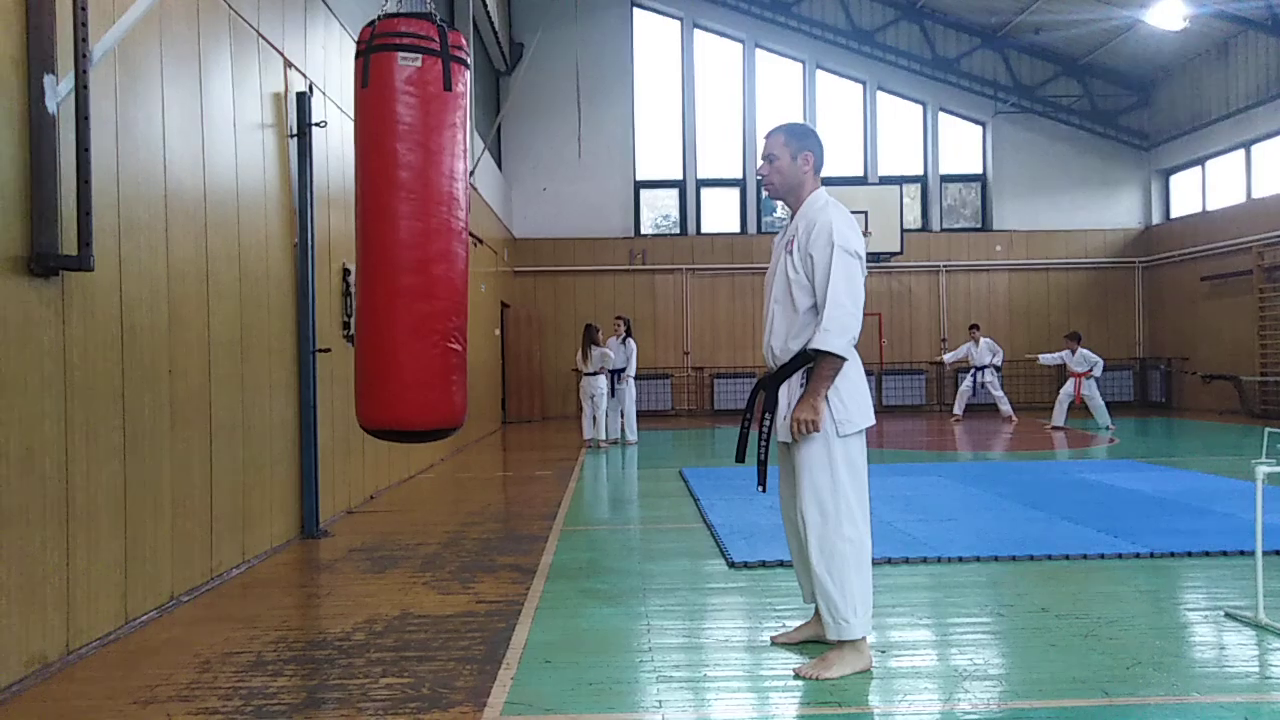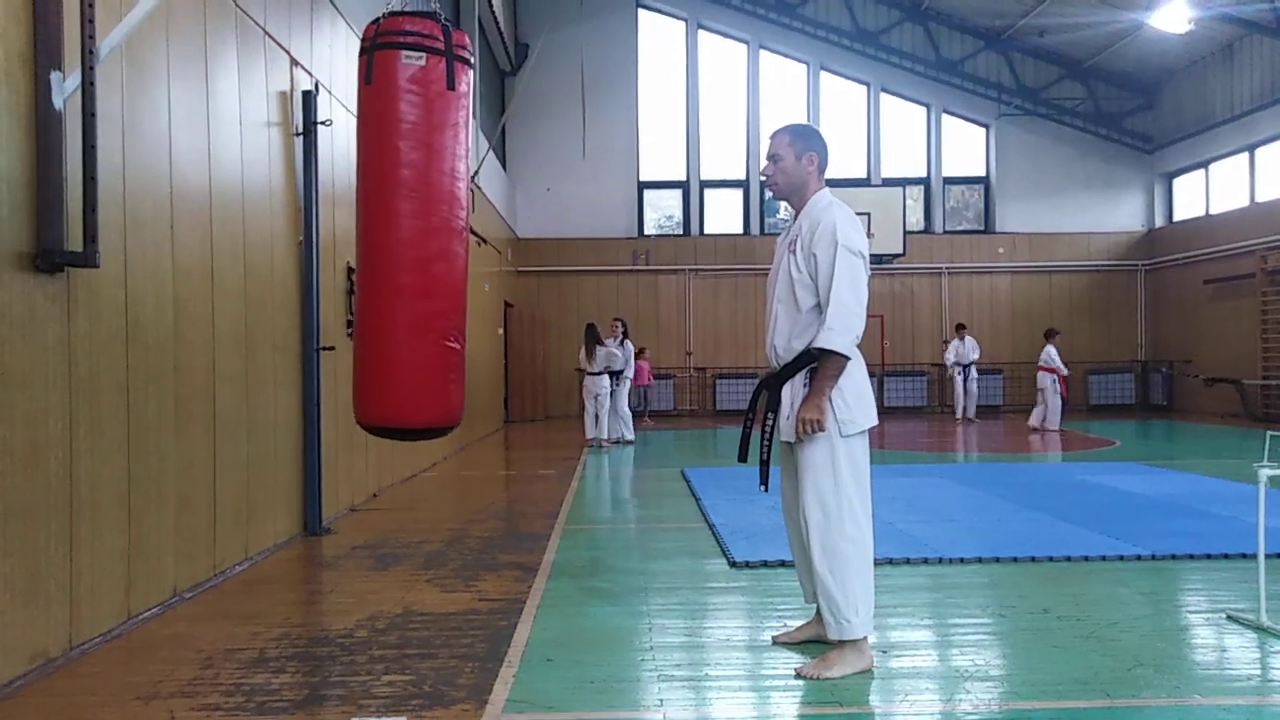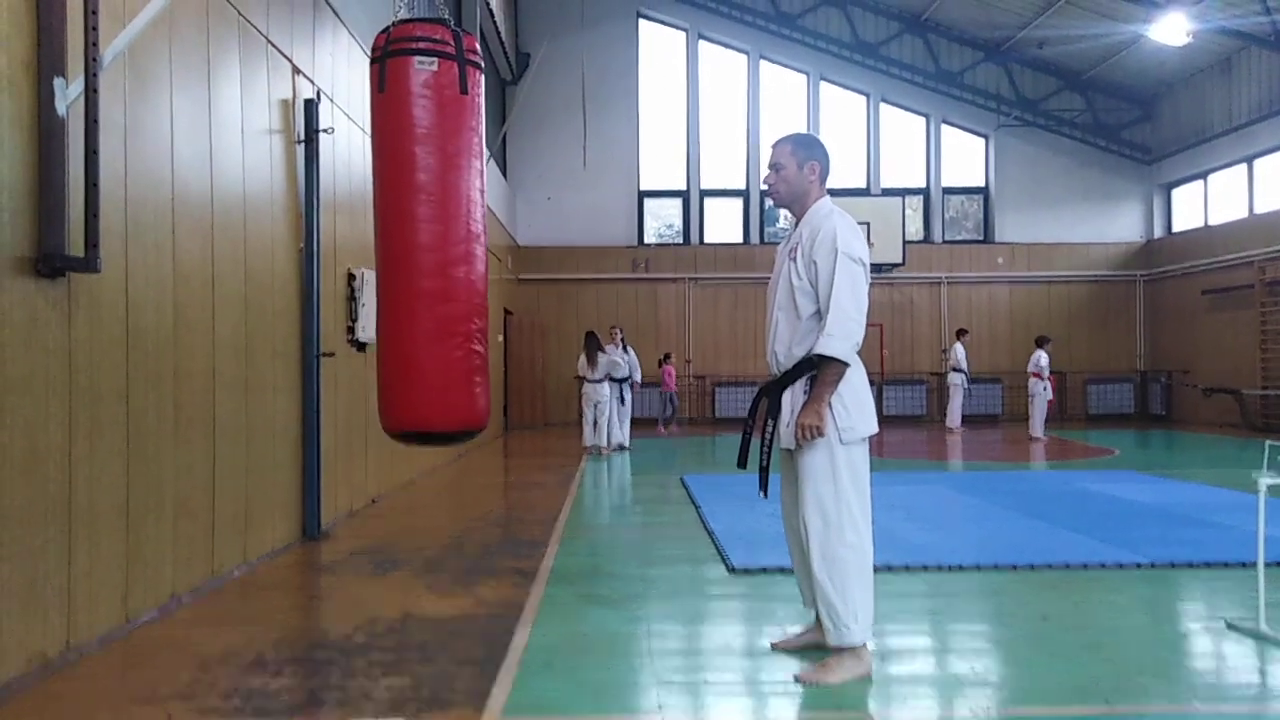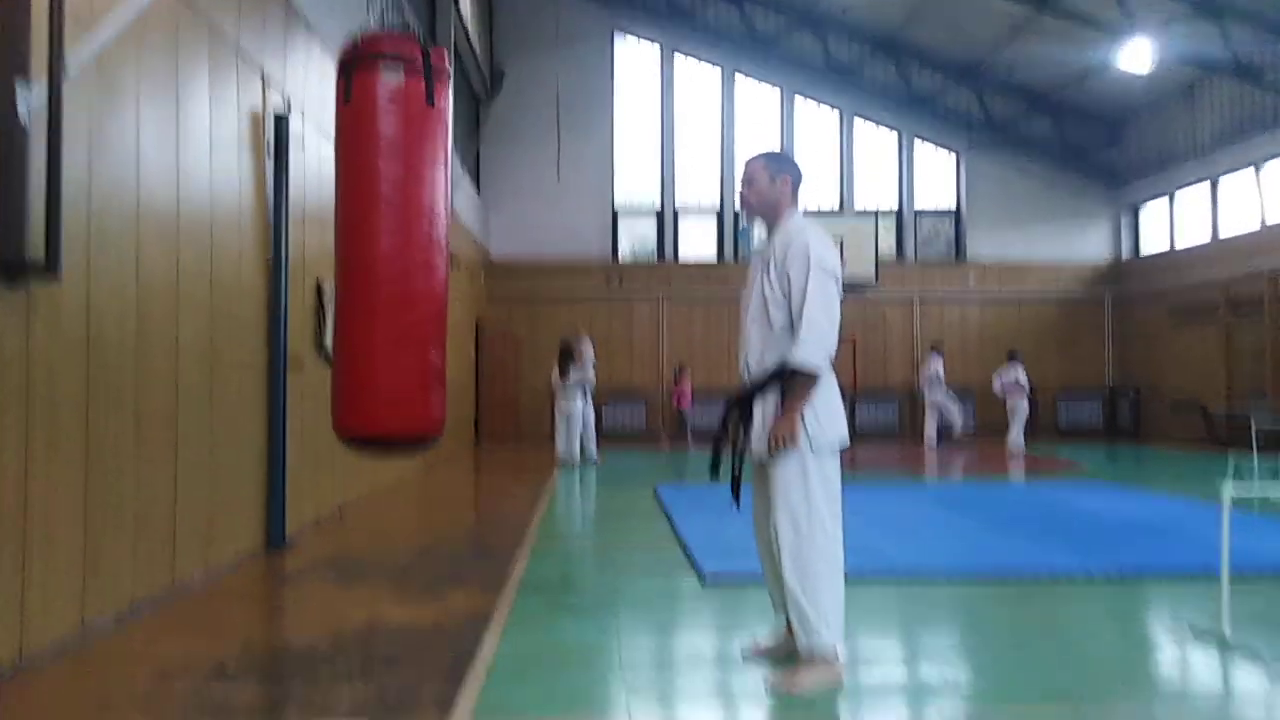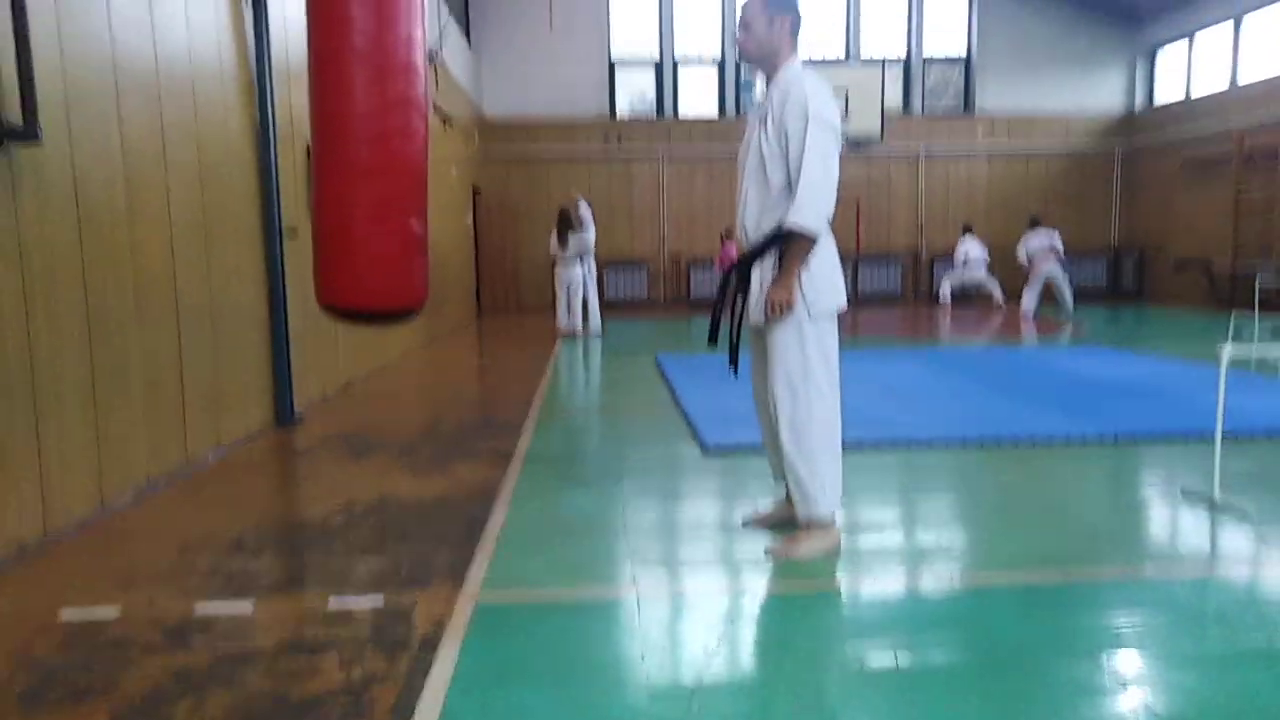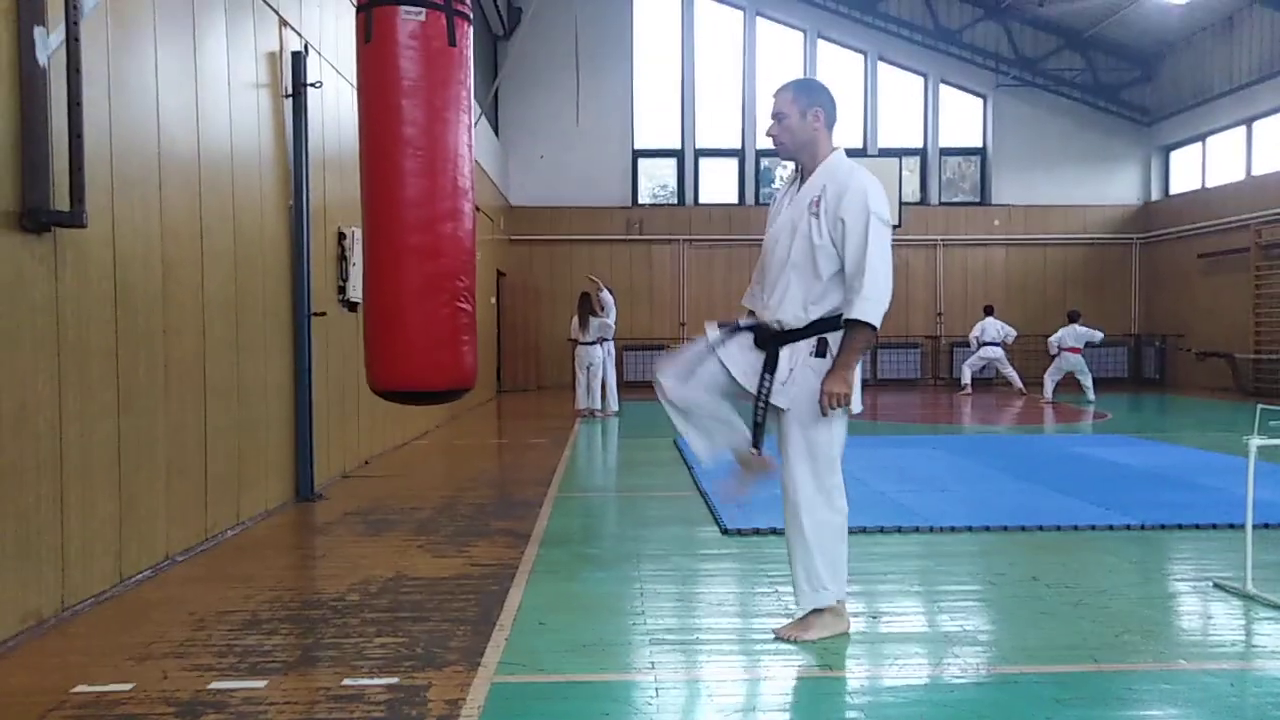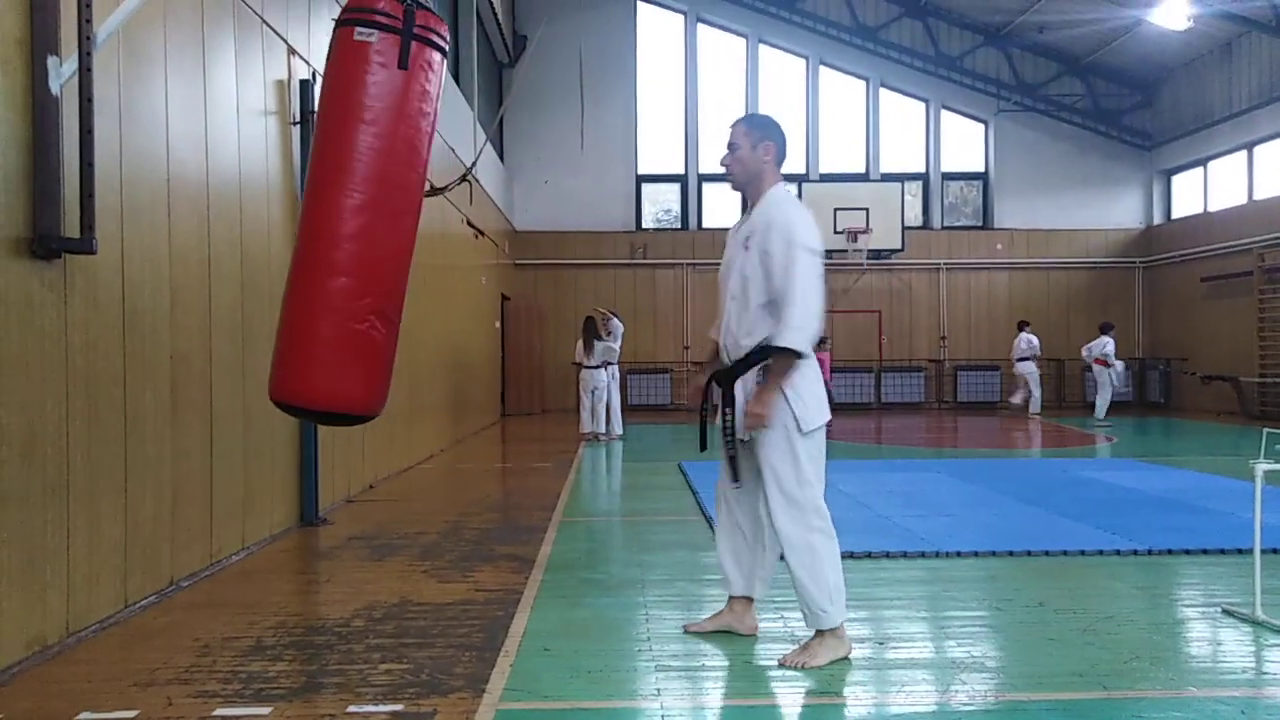
dt=0.7s
person 1, frame 1
left shoulder: (830, 223)
right shoulder: (794, 229)
left elbow: (841, 321)
left wrist: (812, 396)
right wrist: (777, 390)
left hip: (821, 392)
right hip: (795, 391)
left knee: (832, 515)
right knee: (803, 512)
left ankle: (852, 641)
right ankle: (826, 616)
person 1, frame 2
left shoulder: (833, 223)
right shoulder: (796, 229)
left elbow: (843, 321)
left wrist: (817, 396)
right wrist: (781, 389)
left hip: (824, 392)
right hip: (798, 391)
left knee: (834, 515)
right knee: (804, 512)
left ankle: (853, 641)
right ankle: (826, 615)
person 1, frame 3
left shoulder: (834, 230)
right shoulder: (798, 236)
left elbow: (843, 327)
left wrist: (817, 402)
left hip: (825, 399)
right hip: (798, 397)
left knee: (833, 521)
right knee: (804, 519)
left ankle: (851, 647)
right ankle: (824, 622)
person 1, frame 4
left shoulder: (805, 242)
right shoulder: (771, 248)
left elbow: (816, 336)
left wrist: (789, 411)
left hip: (797, 409)
right hip: (771, 407)
left knee: (805, 530)
right knee: (776, 528)
left ankle: (823, 654)
right ankle: (796, 632)
person 1, frame 5
left shoulder: (804, 94)
right shoulder: (771, 100)
left elbow: (814, 196)
left wrist: (787, 275)
left hip: (795, 271)
right hip: (770, 270)
left knee: (802, 395)
right knee: (774, 393)
left ankle: (821, 520)
right ankle: (795, 497)
person 1, frame 6
left shoulder: (856, 188)
right shoulder: (789, 191)
left elbow: (872, 291)
left wrist: (844, 369)
right wrist: (729, 336)
left hip: (813, 356)
right hip: (766, 344)
left knee: (811, 481)
right knee: (676, 380)
left ankle: (828, 607)
right ankle: (750, 449)
person 1, frame 7
left shoulder: (786, 220)
right shoulder: (750, 223)
left elbow: (799, 318)
left wrist: (766, 390)
right wrist: (715, 369)
left hip: (777, 385)
right hip: (745, 379)
left knee: (795, 509)
right knee: (739, 499)
left ankle: (831, 632)
right ankle: (741, 607)
